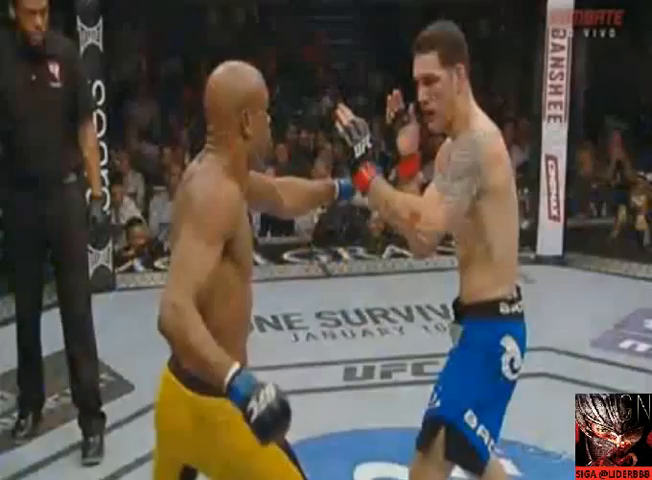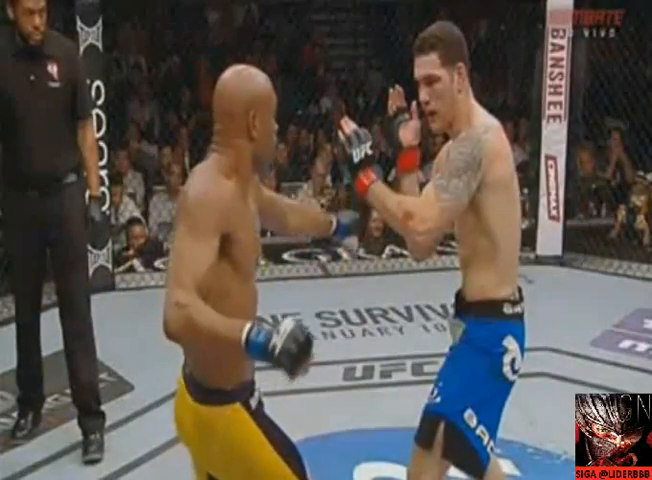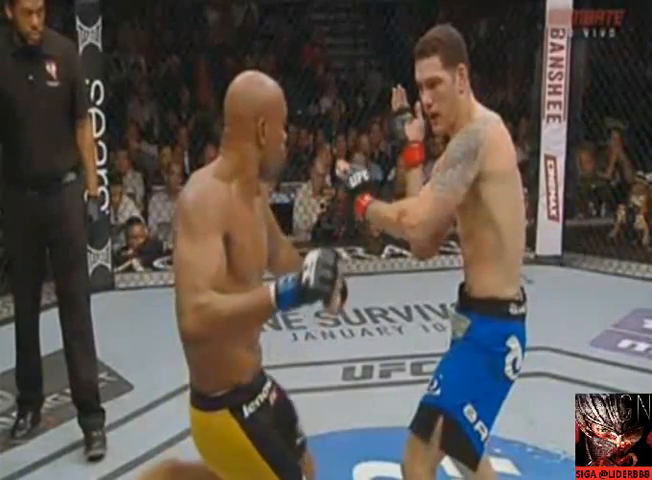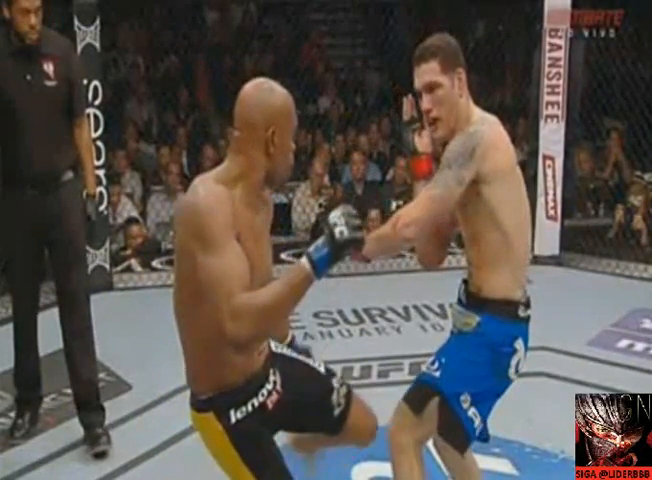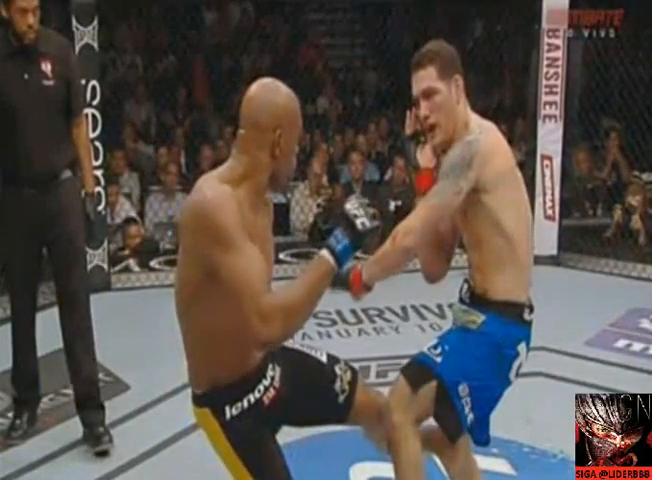
dt=1s
person 1, frame 1
left shoulder: (66, 53)
left elbow: (85, 128)
left wrist: (96, 192)
left hip: (65, 192)
left knee: (77, 309)
left ankle: (91, 417)
person 1, frame 2
left shoulder: (66, 52)
left elbow: (84, 127)
left wrist: (94, 192)
left hip: (64, 192)
left knee: (76, 308)
left ankle: (91, 416)
person 1, frame 3
left shoulder: (65, 52)
left elbow: (82, 125)
left wrist: (93, 190)
left hip: (64, 191)
left knee: (76, 305)
left ankle: (91, 414)
person 1, frame 4
left shoulder: (62, 50)
left elbow: (79, 123)
left wrist: (91, 187)
left hip: (63, 190)
left knee: (75, 302)
left ankle: (91, 412)
person 1, frame 5
left shoulder: (59, 50)
left elbow: (77, 122)
left wrist: (89, 186)
left hip: (61, 189)
left knee: (75, 302)
left ankle: (91, 411)
person 2, frame 1
left shoulder: (476, 143)
right shoulder: (452, 147)
left elbow: (425, 228)
right elbow: (423, 242)
left wrist: (363, 168)
right wrist: (407, 159)
left hip: (490, 328)
right hip: (487, 323)
person 2, frame 2
left shoulder: (478, 140)
right shoulder: (454, 149)
left elbow: (422, 227)
right elbow: (420, 246)
left wrist: (364, 173)
right wrist: (407, 155)
left hip: (489, 328)
right hip: (484, 321)
person 2, frame 3
left shoulder: (477, 134)
right shoulder: (462, 145)
left elbow: (414, 221)
right elbow: (424, 245)
left wrist: (363, 199)
right wrist: (413, 152)
left hip: (490, 327)
right hip: (486, 319)
person 2, frame 4
left shoulder: (476, 137)
right shoulder: (466, 149)
left elbow: (408, 226)
right elbow: (431, 255)
left wrist: (362, 246)
left hip: (493, 326)
right hip: (486, 317)
left knee: (403, 434)
right knee: (448, 439)
person 2, frame 5
left shoulder: (474, 145)
right shoulder: (460, 156)
left elbow: (410, 237)
right elbow: (433, 269)
left wrist: (360, 277)
left hip: (494, 324)
right hip: (487, 316)
left knee: (399, 410)
right knee: (452, 444)
person 3, frame 1
left shoulder: (218, 173)
right shoulder: (214, 192)
left elbow: (282, 197)
right elbow: (175, 313)
left wrist: (342, 188)
right wrist: (238, 383)
right hip: (211, 404)
person 3, frame 2
left shoulder: (242, 183)
right shoulder: (208, 193)
left elbow: (284, 215)
right elbow: (178, 313)
left wrist: (335, 224)
right wrist: (256, 339)
right hip: (220, 406)
person 3, frame 3
left shoulder: (254, 190)
right shoulder: (205, 198)
right elbow: (196, 317)
left wrist: (317, 278)
right wrist: (283, 293)
left hip: (254, 384)
right hip: (225, 405)
person 3, frame 4
left shoulder: (260, 197)
right shoulder: (208, 204)
right elbow: (239, 324)
left wrist: (287, 342)
right wrist: (318, 258)
left hip: (268, 366)
right hip: (227, 401)
left knee: (362, 427)
left ankle: (305, 439)
person 3, frame 5
left shoulder: (259, 198)
right shoulder: (213, 204)
right elbow: (266, 325)
right wrist: (336, 250)
left hip: (269, 363)
right hip: (229, 396)
left knee: (374, 409)
